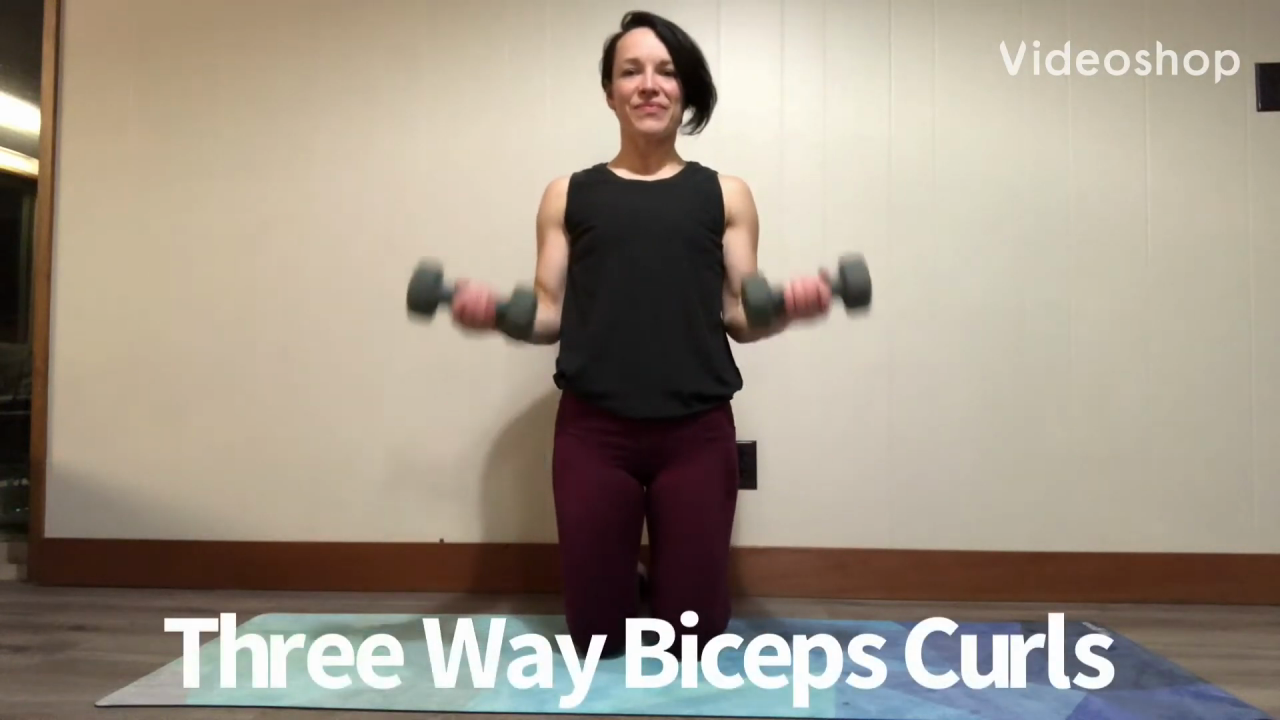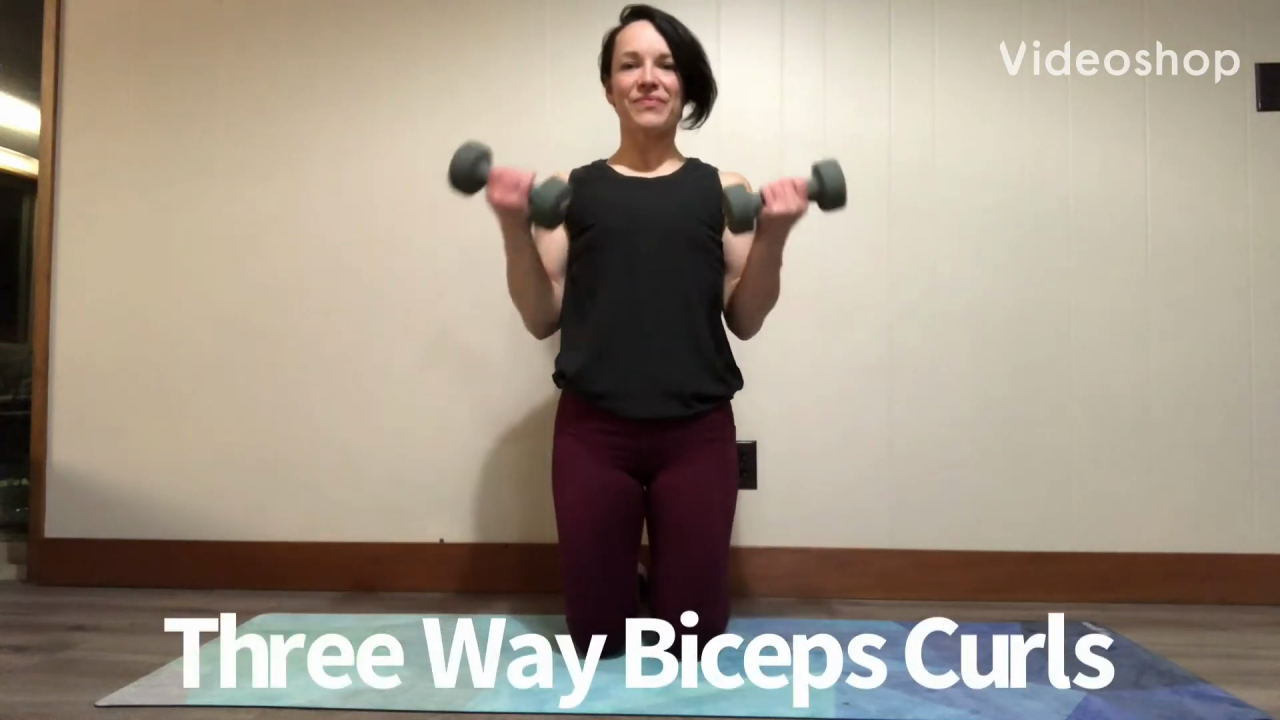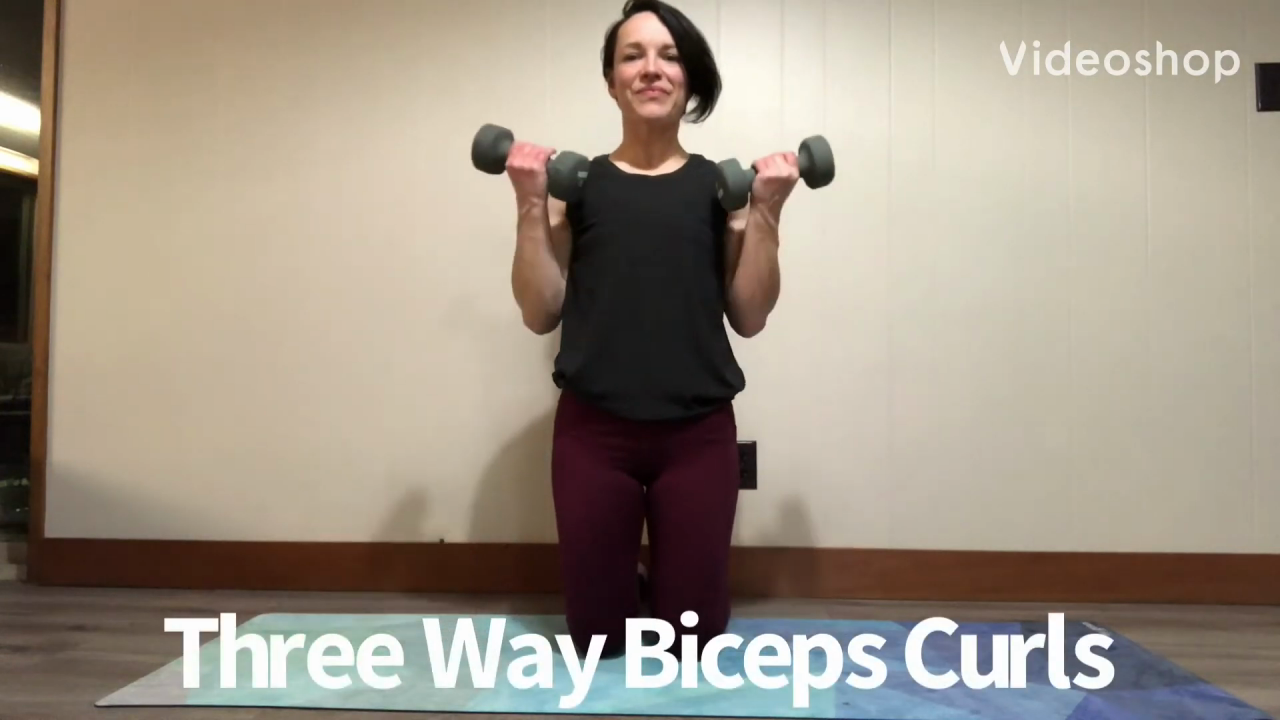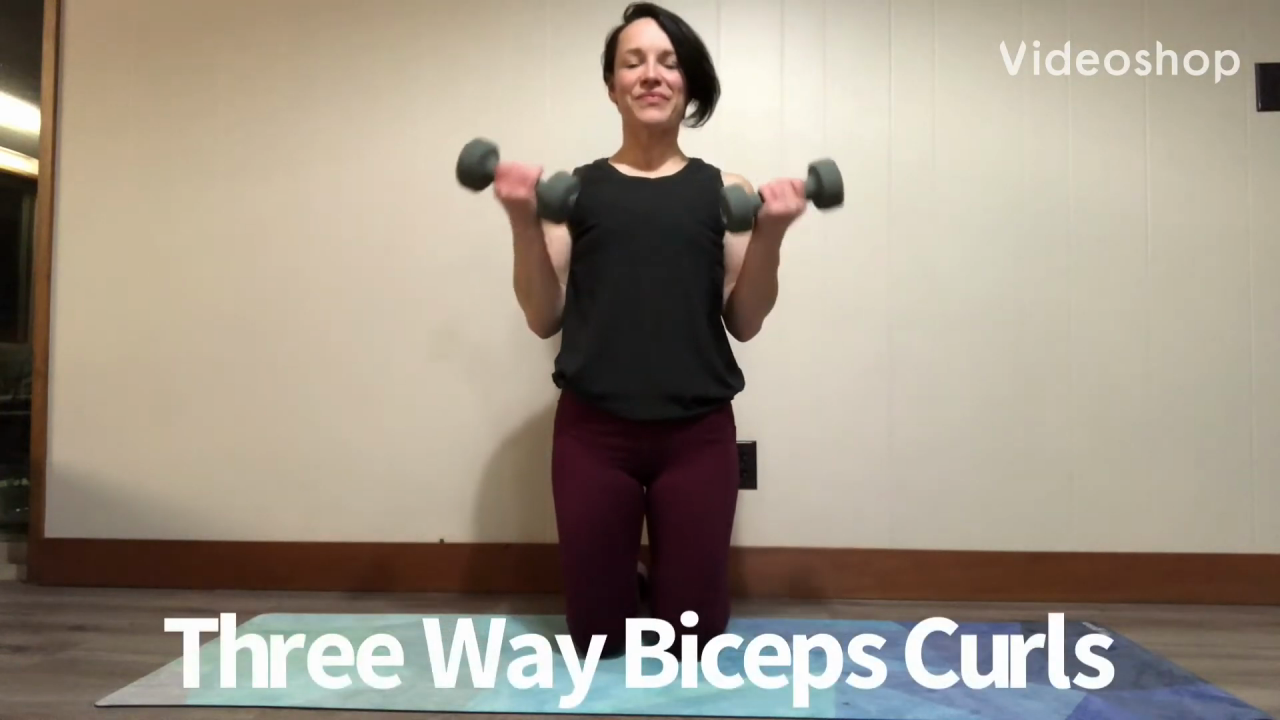
dt=0.3s
person 1, frame 1
left shoulder: (725, 194)
right shoulder: (568, 194)
left elbow: (740, 314)
right elbow: (550, 311)
left wrist: (784, 310)
right wrist: (498, 315)
left hip: (698, 431)
right hip: (592, 430)
left knee: (694, 633)
right knee: (596, 633)
left ankle: (662, 580)
right ankle: (629, 583)
person 1, frame 2
left shoulder: (725, 189)
right shoulder: (569, 190)
left elbow: (745, 321)
right elbow: (541, 319)
left wrist: (772, 236)
right wrist: (515, 230)
left hip: (698, 432)
right hip: (592, 430)
left knee: (694, 632)
right knee: (596, 634)
left ankle: (659, 581)
right ankle: (626, 582)
person 1, frame 3
left shoulder: (727, 185)
right shoulder: (573, 183)
left elbow: (750, 317)
right elbow: (540, 313)
left wrist: (766, 211)
right wrist: (531, 202)
left hip: (698, 433)
right hip: (592, 431)
left knee: (694, 635)
right knee: (597, 633)
left ankle: (661, 582)
right ankle: (627, 585)
person 1, frame 4
left shoulder: (726, 190)
right shoulder: (570, 189)
left elbow: (744, 323)
right elbow: (545, 318)
left wrist: (769, 240)
right wrist: (523, 226)
left hip: (698, 433)
right hip: (592, 431)
left knee: (694, 634)
right knee: (597, 635)
left ankle: (660, 580)
right ankle: (627, 584)
